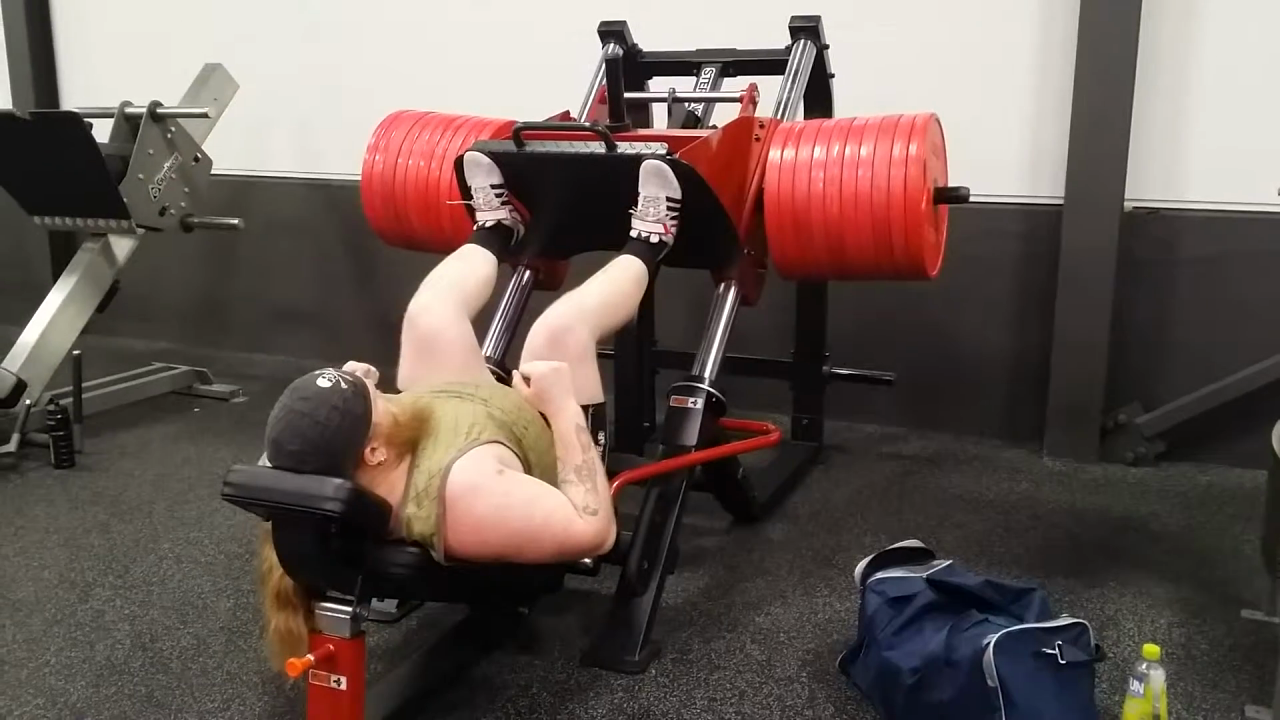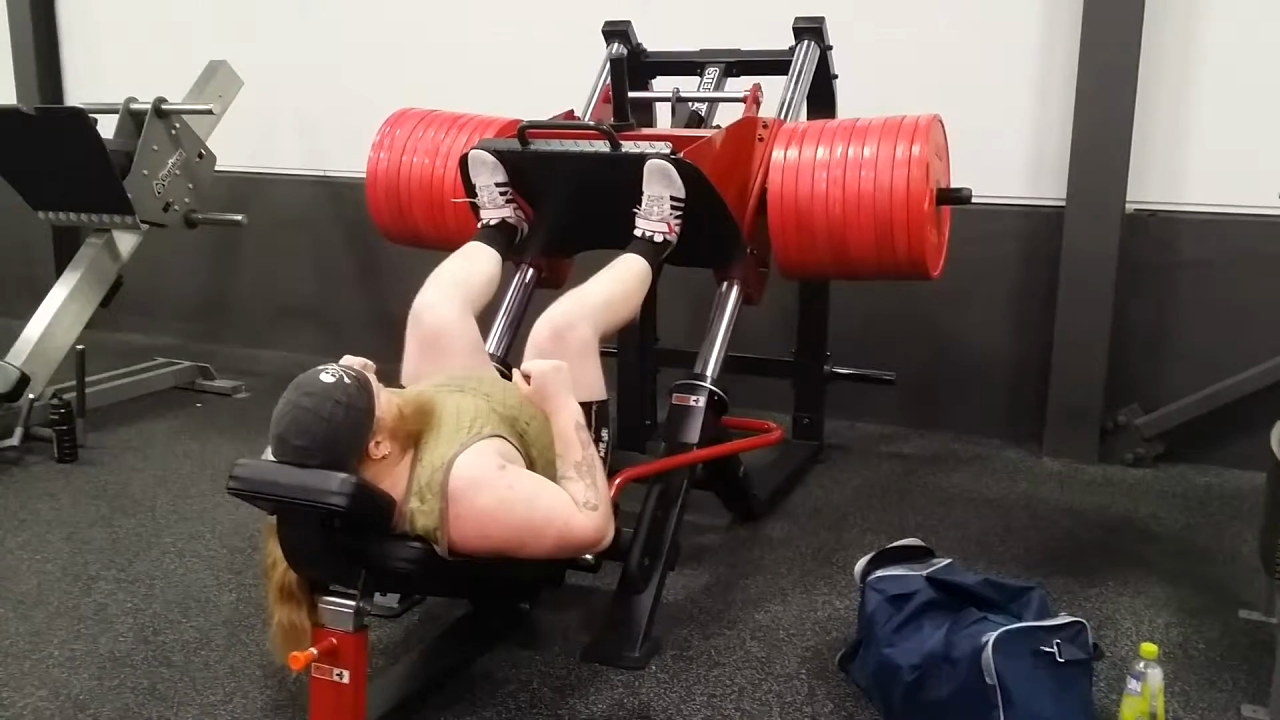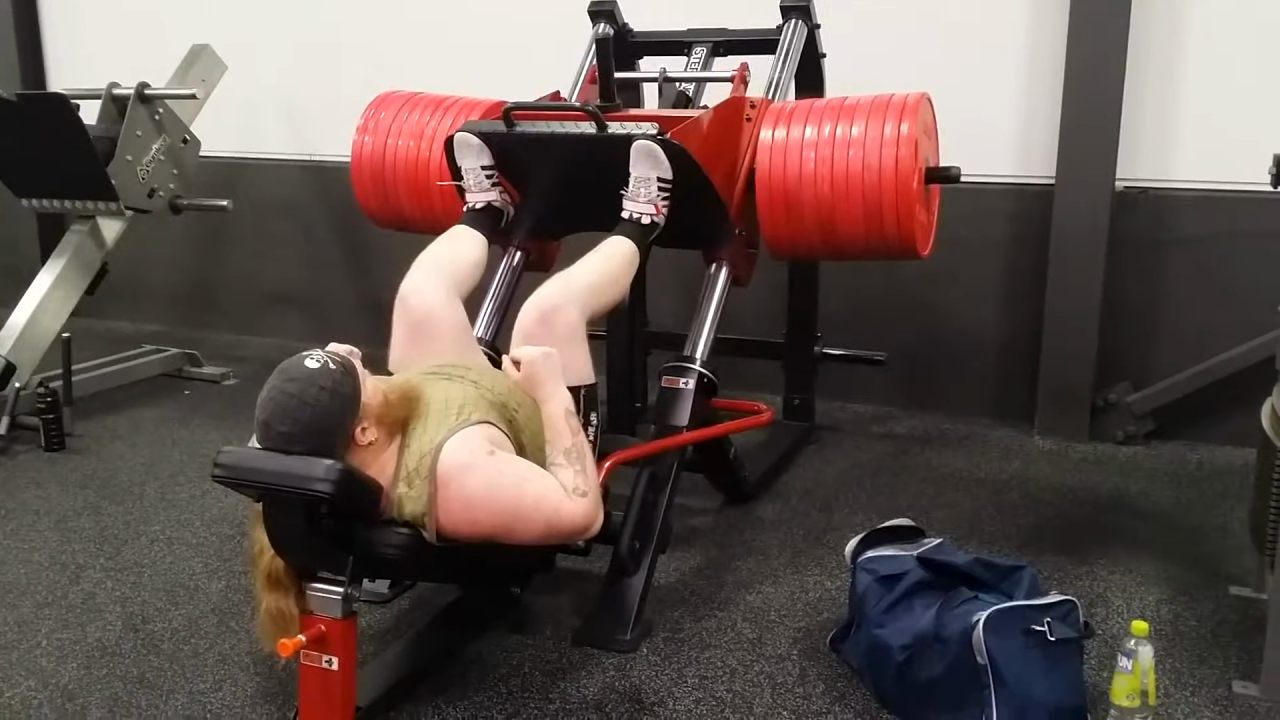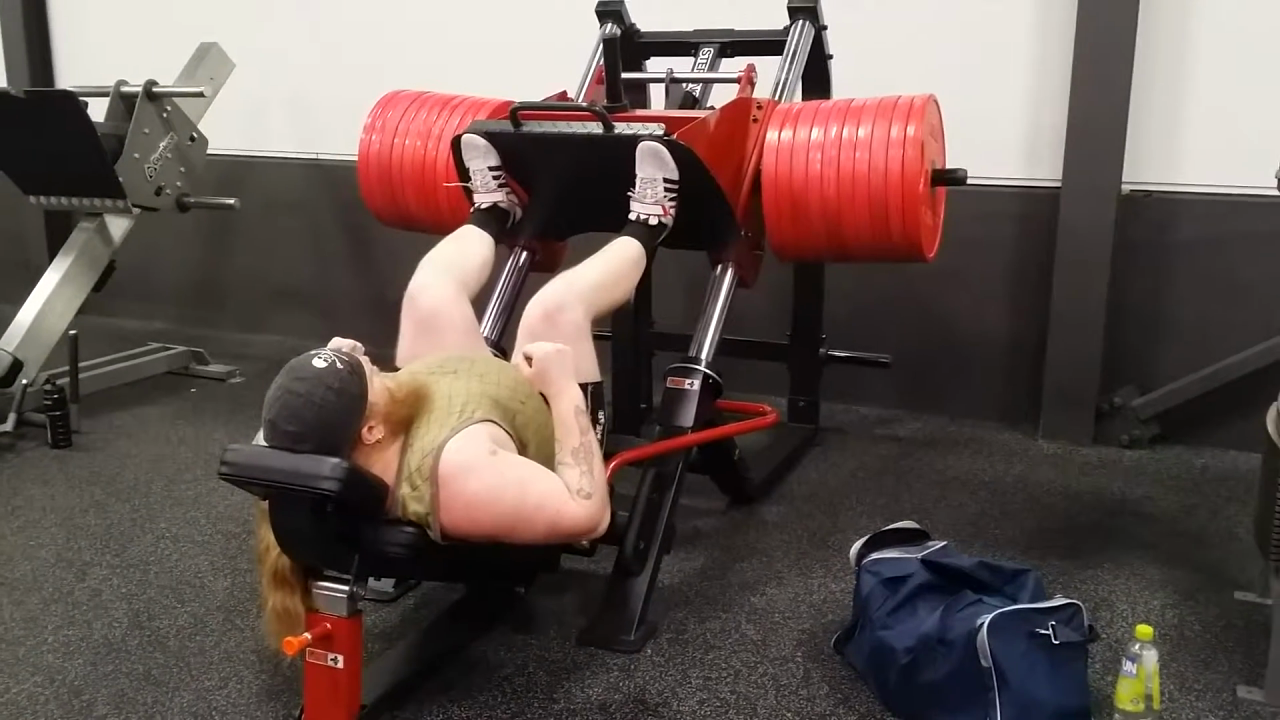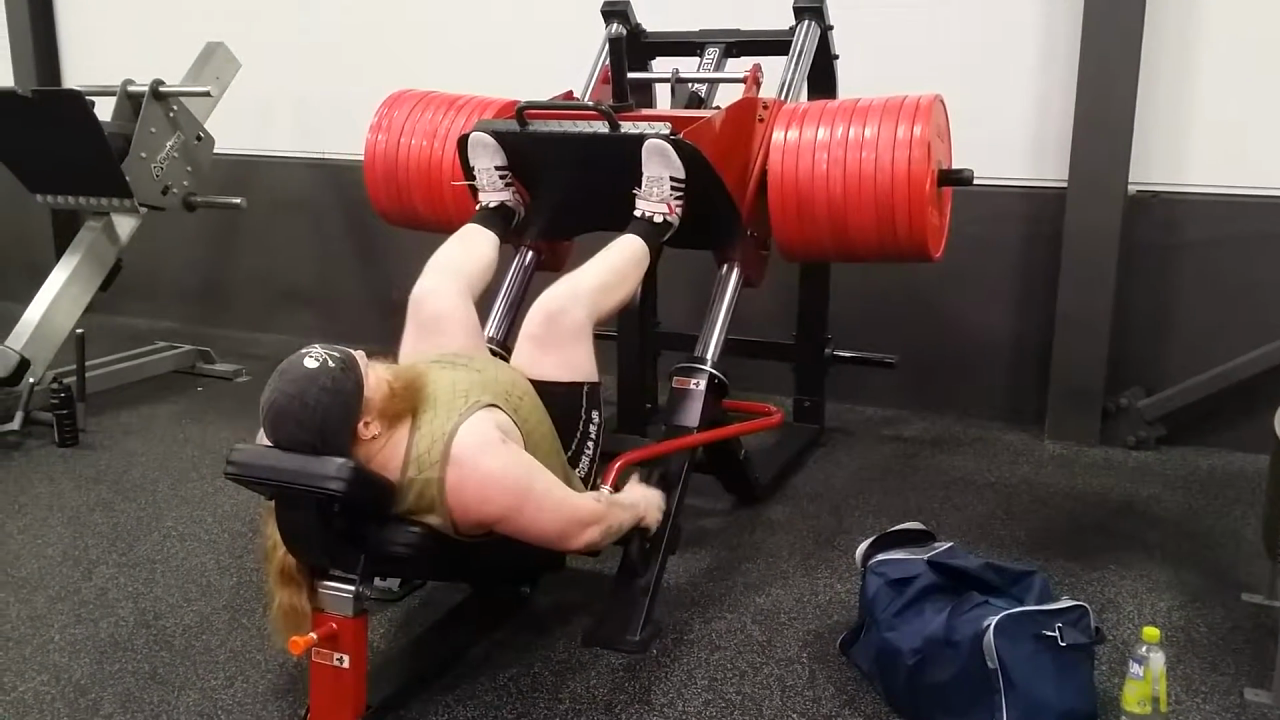
dt=1s
person 1, frame 1
left shoulder: (307, 477)
right shoulder: (464, 494)
right elbow: (594, 531)
left wrist: (352, 395)
right wrist: (562, 407)
right hip: (550, 451)
left knee: (431, 313)
right knee: (562, 330)
left ankle: (496, 226)
right ankle: (647, 244)
person 1, frame 2
left shoulder: (312, 472)
right shoulder: (465, 486)
right elbow: (592, 527)
left wrist: (349, 387)
right wrist: (562, 406)
right hip: (555, 451)
left knee: (436, 310)
right knee: (563, 328)
left ankle: (499, 226)
right ankle: (651, 243)
person 1, frame 3
left shoulder: (299, 461)
right shoulder: (454, 473)
right elbow: (582, 514)
left wrist: (333, 378)
right wrist: (552, 392)
right hip: (542, 428)
left knee: (423, 295)
right knee: (551, 311)
left ankle: (485, 209)
right ankle: (638, 225)
person 1, frame 4
right shoulder: (458, 473)
right elbow: (589, 514)
left wrist: (331, 378)
right wrist: (563, 388)
right hip: (555, 450)
left knee: (431, 293)
right knee: (556, 309)
left ankle: (495, 209)
right ankle: (647, 226)
person 1, frame 5
left shoulder: (299, 455)
right shoulder: (465, 458)
right elbow: (581, 529)
right wrist: (635, 505)
right hip: (545, 467)
left knee: (435, 295)
right knee: (558, 312)
left ankle: (497, 209)
right ankle: (652, 224)
